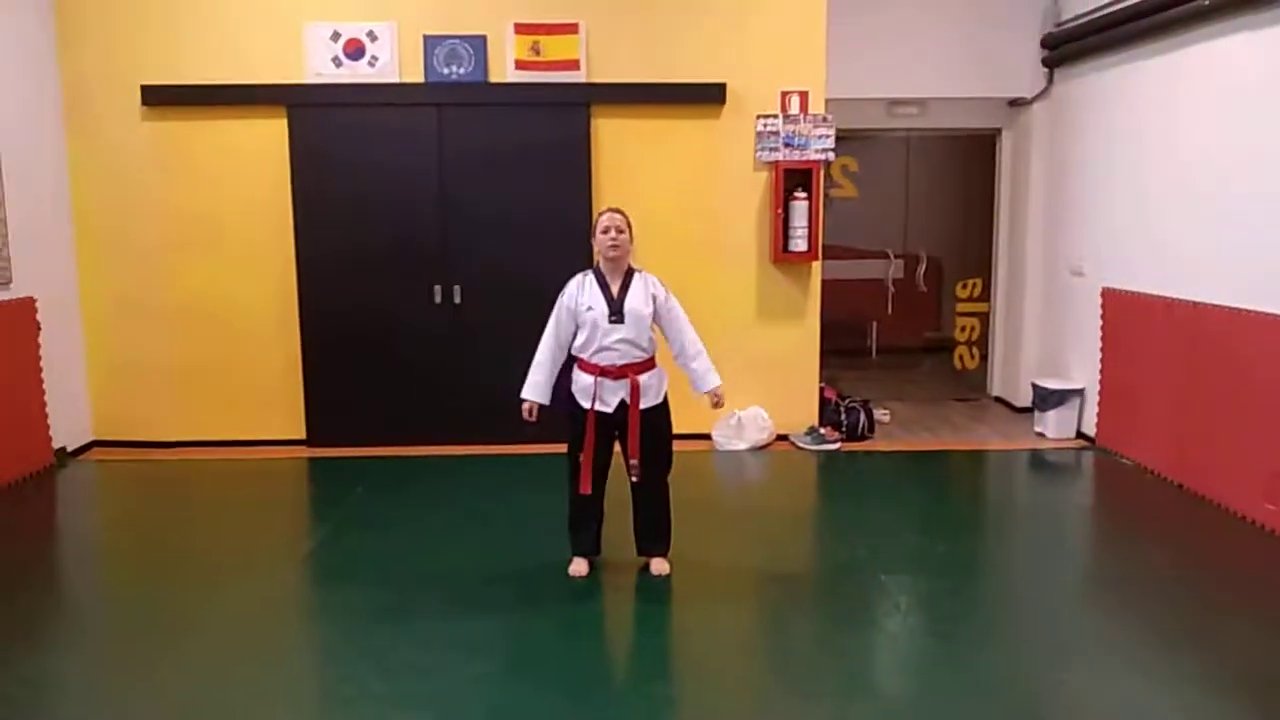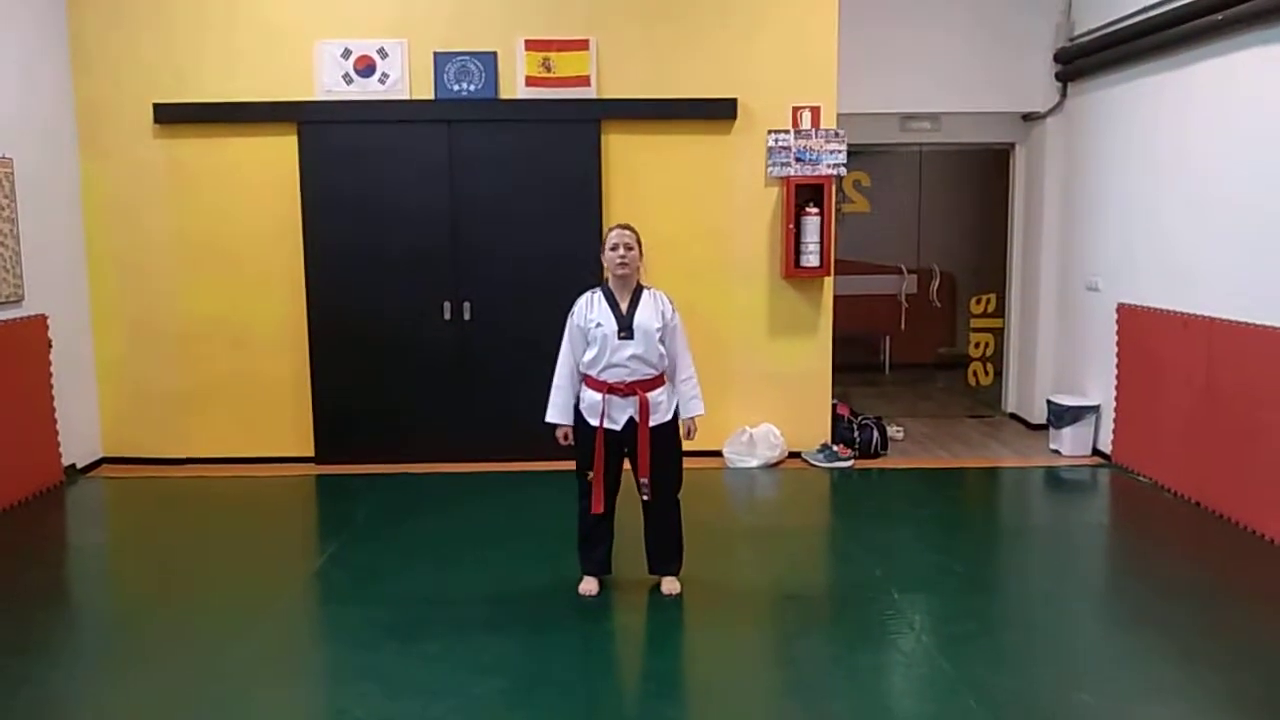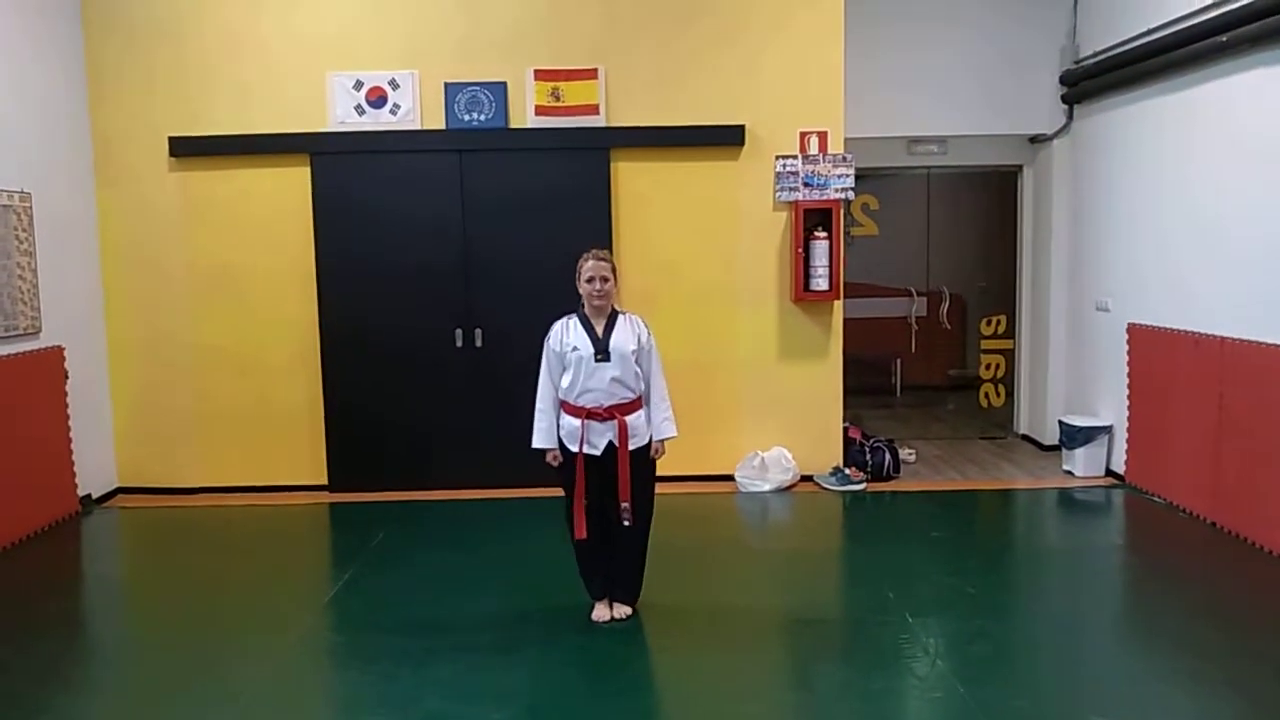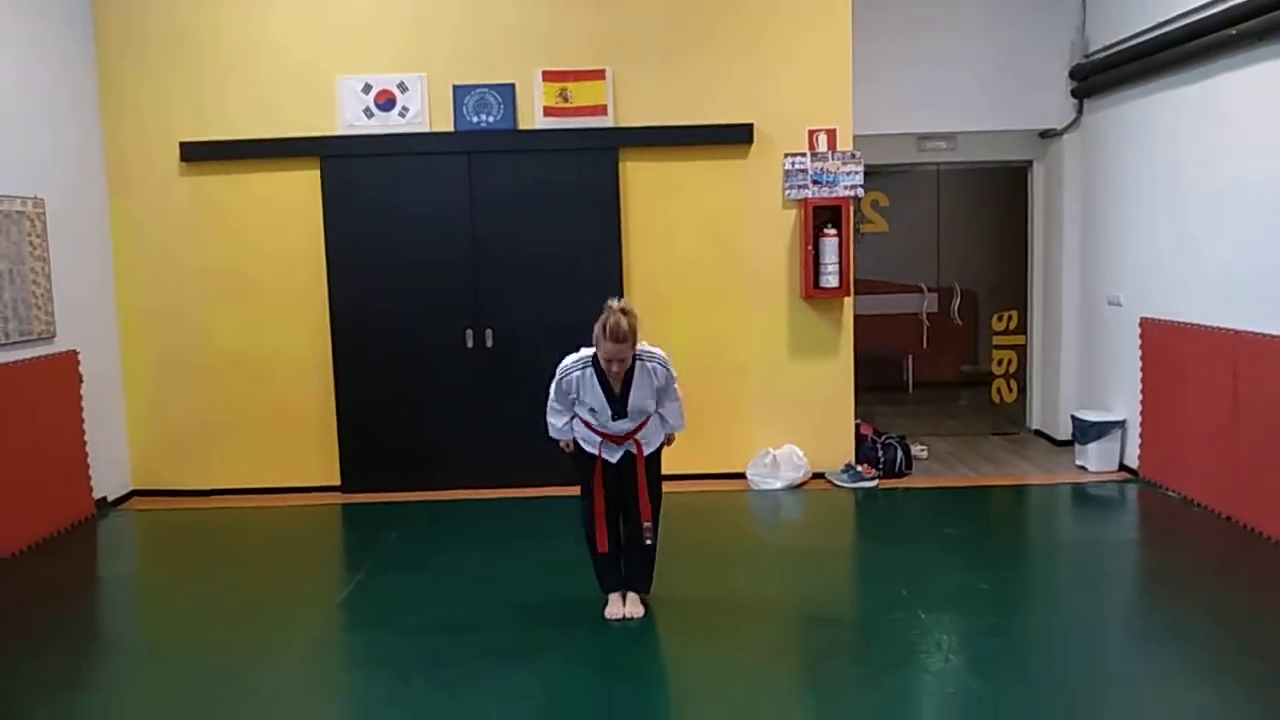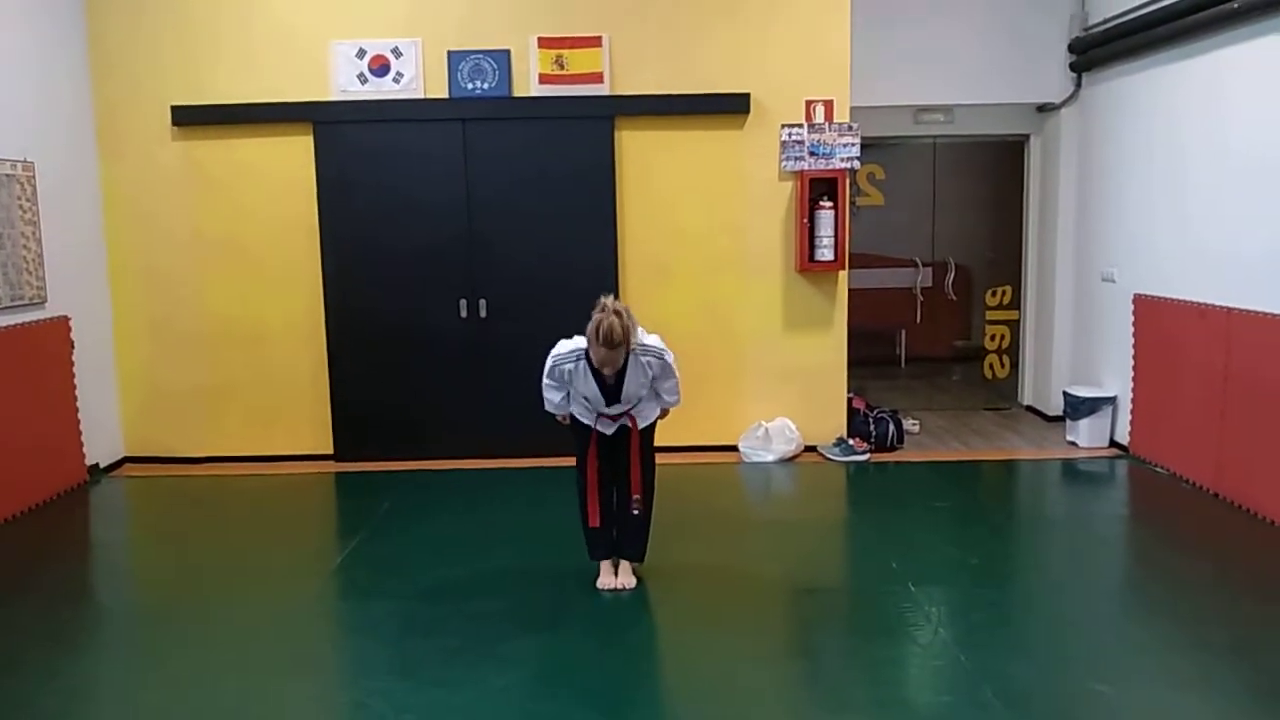
dt=1s
person 1, frame 1
left shoulder: (651, 286)
right shoulder: (578, 288)
left elbow: (681, 334)
right elbow: (553, 342)
left wrist: (708, 381)
right wrist: (535, 392)
left hip: (643, 392)
right hip: (593, 392)
left knee: (650, 476)
right knee: (586, 475)
left ankle: (655, 550)
right ankle: (582, 551)
person 1, frame 2
left shoulder: (660, 304)
right shoulder: (586, 306)
left elbow: (680, 361)
right elbow: (569, 364)
left wrist: (689, 410)
right wrist: (562, 418)
left hip: (652, 409)
right hip: (599, 410)
left knee: (661, 494)
right knee: (595, 494)
left ankle: (667, 569)
right ankle: (592, 570)
person 1, frame 3
left shoulder: (635, 327)
right shoulder: (561, 332)
left elbow: (654, 383)
right elbow: (548, 390)
left wrist: (659, 432)
right wrist: (548, 441)
left hip: (630, 435)
right hip: (580, 437)
left knee: (630, 518)
right knee: (587, 519)
left ankle: (624, 594)
right ankle: (600, 595)
person 1, frame 4
left shoulder: (655, 364)
right shoulder: (573, 370)
left elbow: (669, 399)
right elbow: (558, 404)
left wrist: (670, 427)
right wrist: (563, 434)
left hip: (641, 444)
right hip: (594, 445)
left knee: (642, 517)
right knee: (599, 517)
left ankle: (635, 591)
right ankle: (613, 591)
person 1, frame 5
left shoulder: (650, 354)
right shoulder: (566, 359)
left elbow: (666, 377)
right elbow: (552, 383)
left wrist: (666, 404)
right wrist: (560, 410)
left hip: (636, 419)
right hip: (589, 420)
left knee: (636, 485)
right knee: (594, 487)
left ankle: (627, 560)
right ankle: (605, 561)
